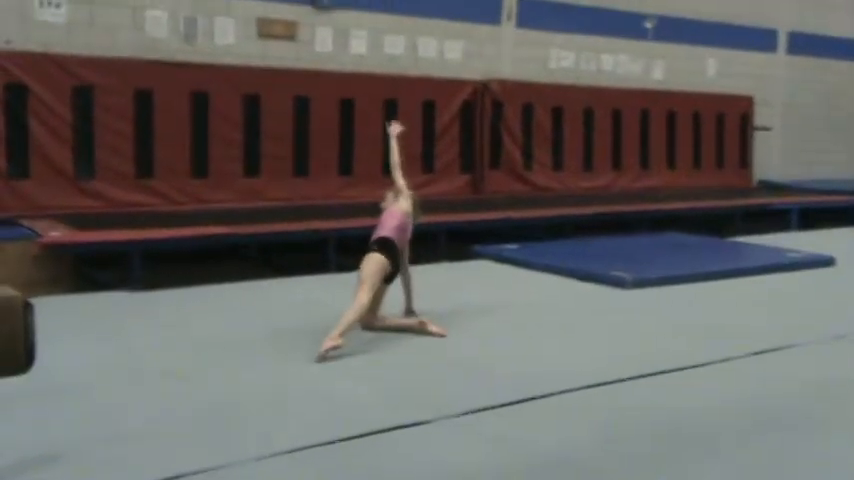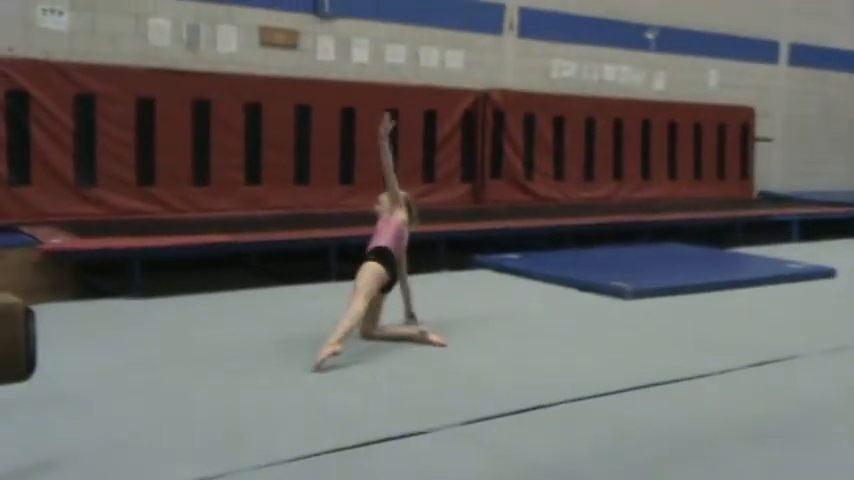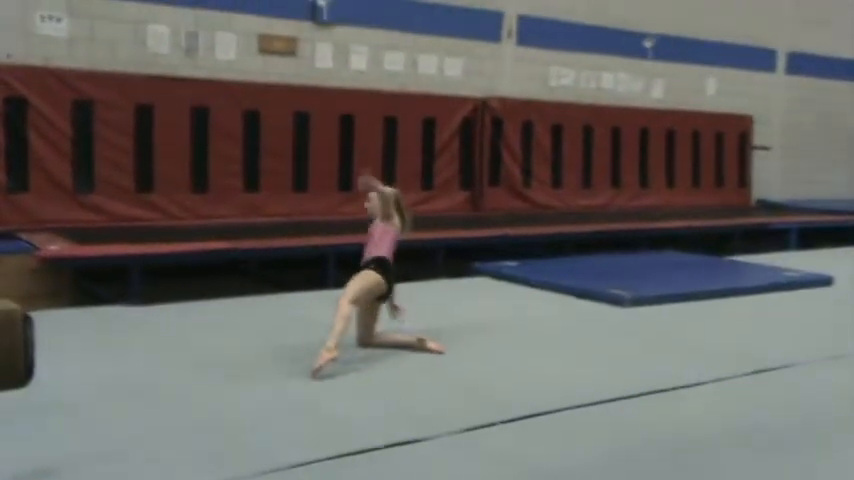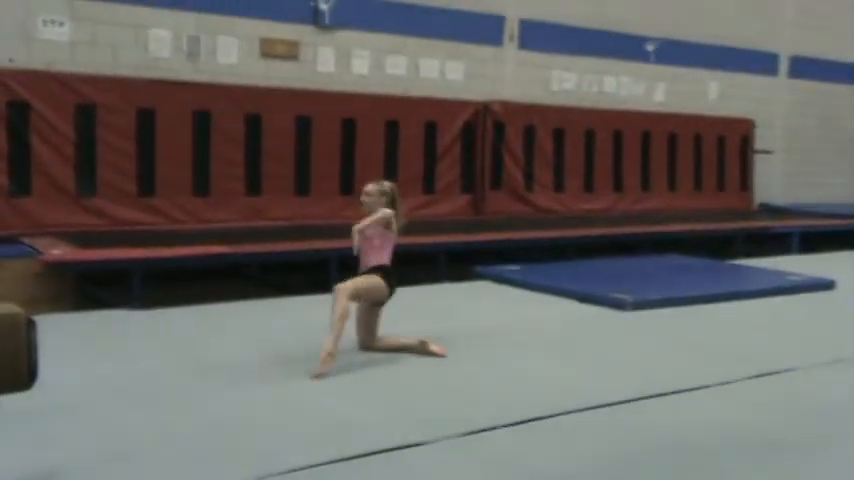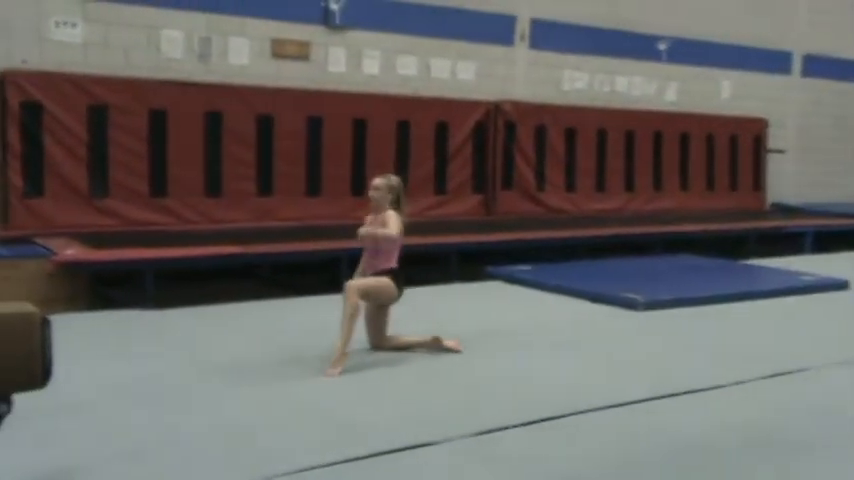
dt=0.1s
person 1, frame 1
left shoulder: (403, 198)
right shoulder: (403, 229)
left elbow: (396, 167)
right elbow: (404, 268)
left wrist: (393, 136)
right wrist: (409, 306)
left hip: (383, 250)
right hip: (390, 258)
left knee: (364, 293)
right knee: (367, 320)
left ankle: (336, 336)
right ankle: (417, 324)
person 1, frame 2
left shoulder: (397, 209)
right shoulder: (399, 234)
left elbow: (390, 175)
right elbow: (402, 275)
left wrist: (383, 137)
right wrist: (409, 312)
left hip: (379, 259)
right hip: (388, 266)
left knee: (359, 301)
right knee: (368, 330)
left ankle: (334, 342)
right ankle: (418, 333)
person 1, frame 3
left shoulder: (389, 215)
right shoulder: (380, 221)
left elbow: (387, 196)
left wrist: (373, 184)
right wrist: (392, 300)
left hip: (378, 270)
right hip: (374, 271)
left knee: (346, 299)
right knee: (365, 338)
left ankle: (330, 348)
right ankle: (416, 342)
person 1, frame 4
left shoulder: (387, 217)
right shoulder: (371, 223)
left elbow: (385, 211)
left wrist: (359, 227)
left hip: (380, 277)
right hip: (372, 277)
left knee: (340, 290)
right knee: (366, 342)
left ankle: (329, 352)
right ankle: (418, 344)
person 1, frame 5
left shoulder: (391, 217)
right shoulder: (370, 219)
left elbow: (394, 234)
left wrist: (367, 231)
left hip: (389, 281)
right hip: (375, 282)
left knee: (351, 287)
right knee: (377, 342)
left ankle: (341, 354)
right ankle: (432, 341)
